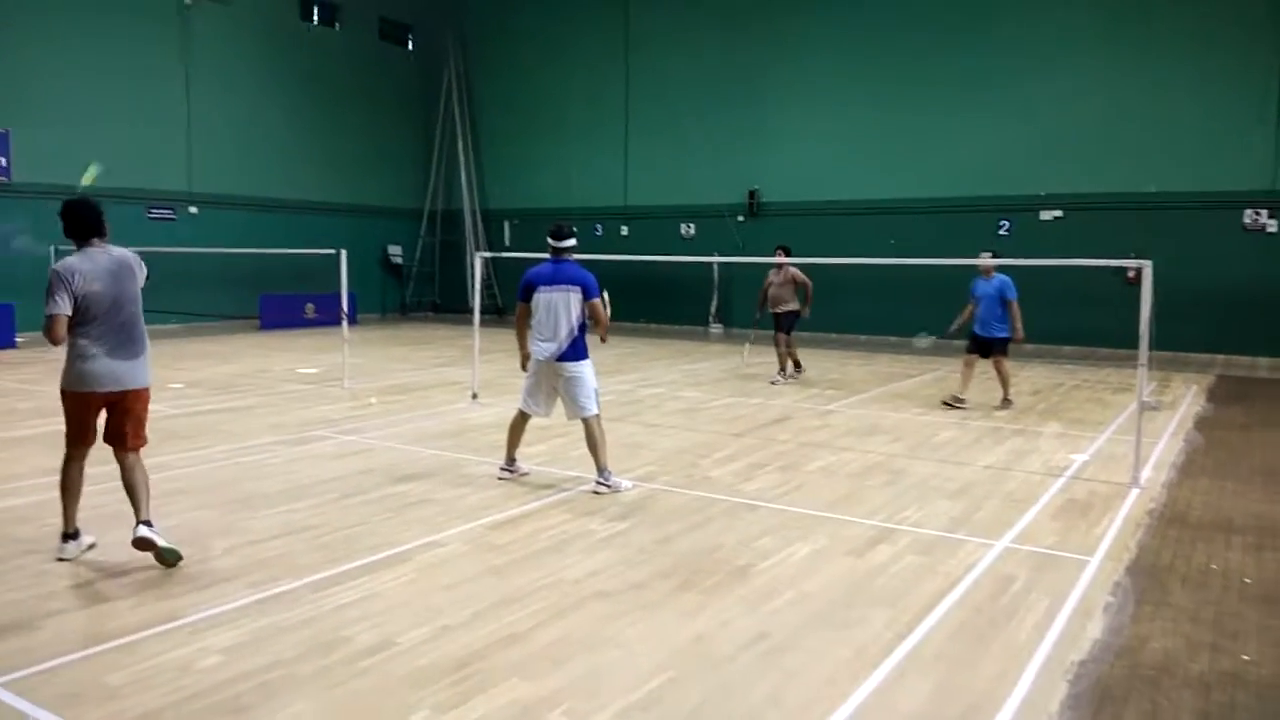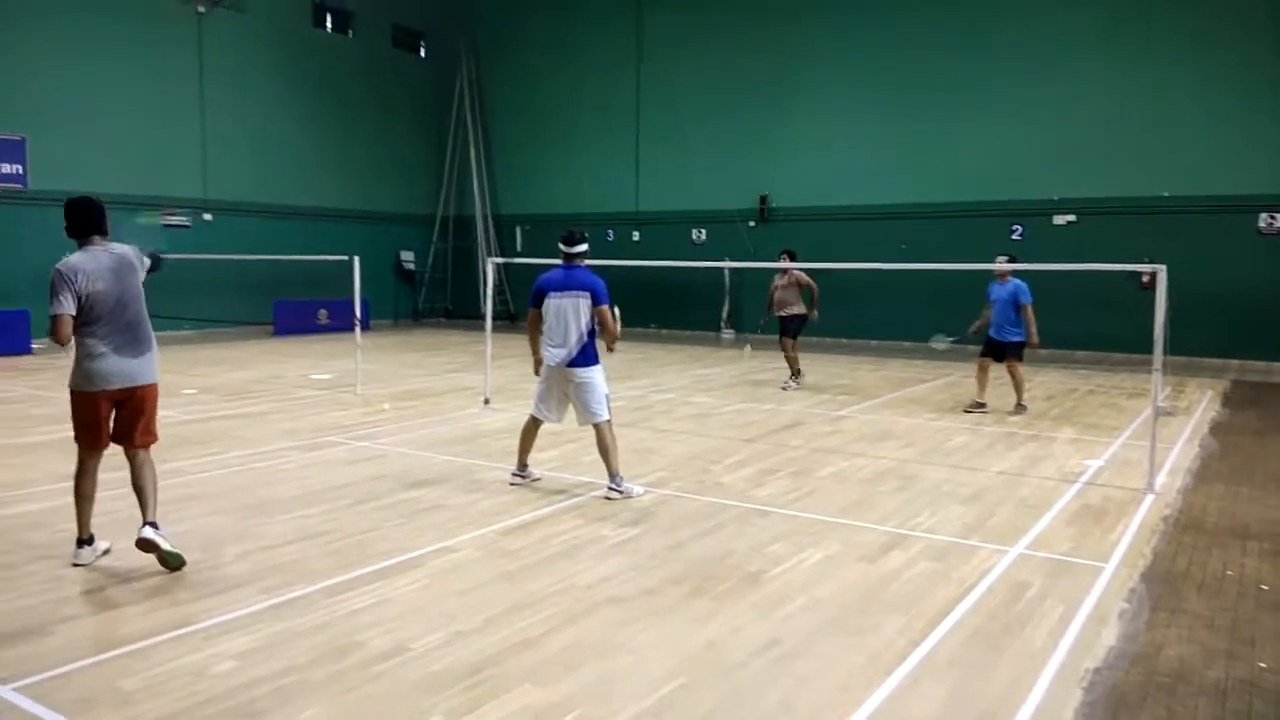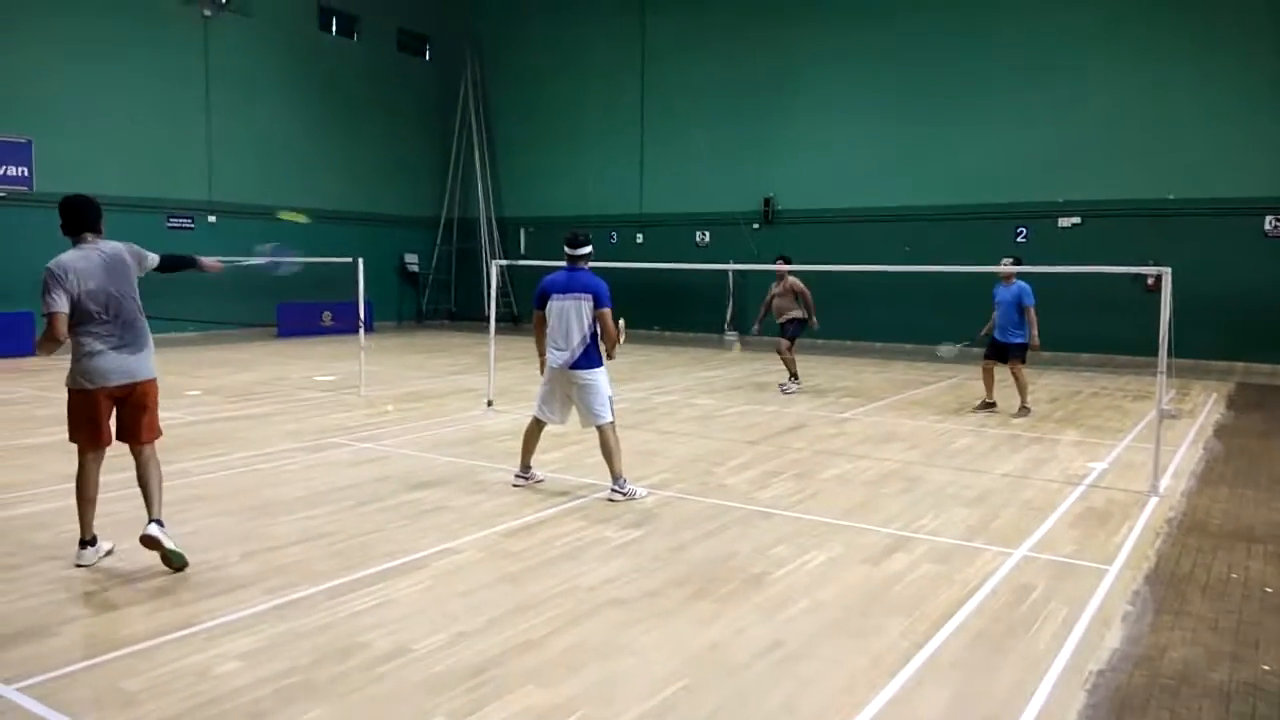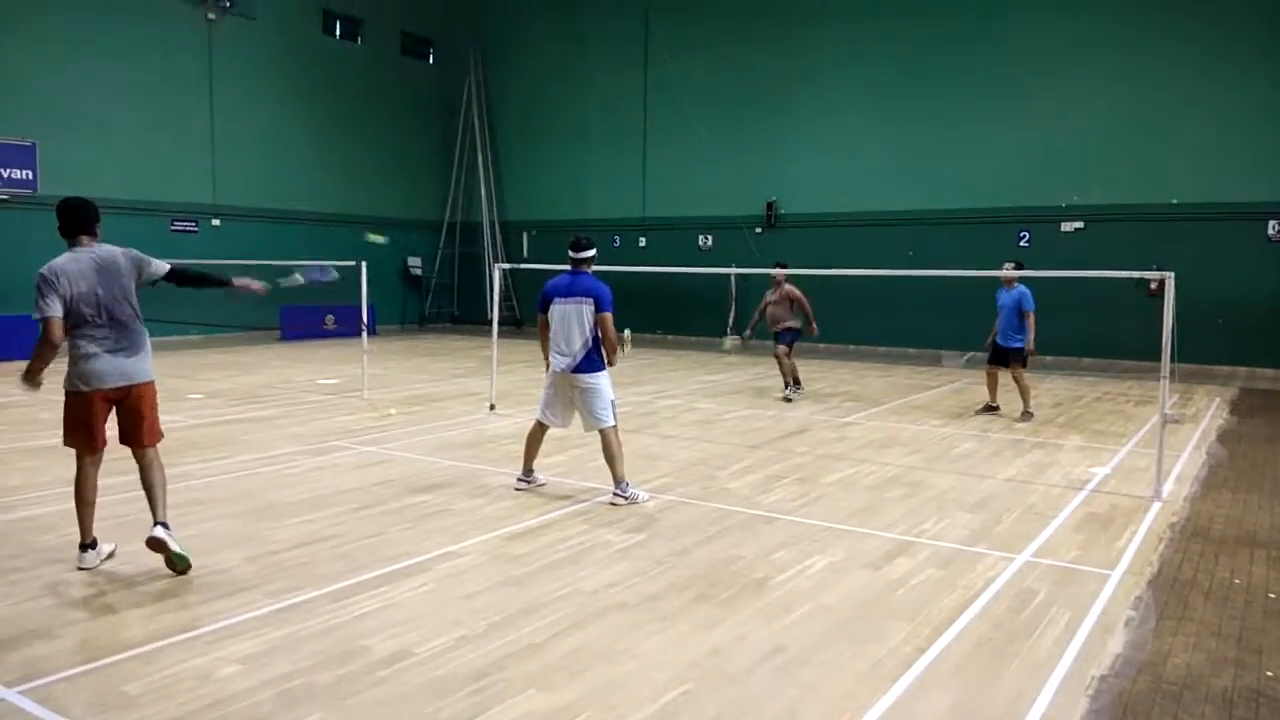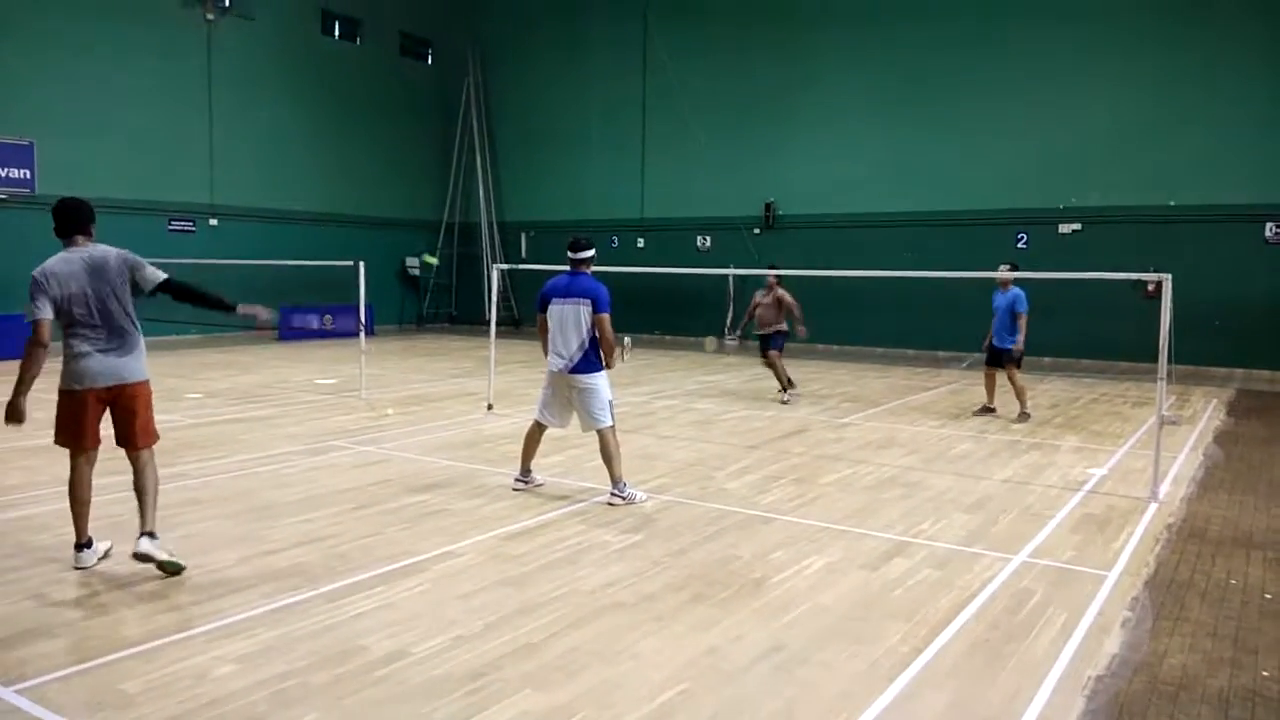
dt=0.1s
person 1, frame 1
left shoulder: (66, 270)
right shoulder: (130, 260)
left elbow: (56, 335)
left wrist: (77, 321)
left hip: (85, 377)
right hip: (132, 375)
left knee: (77, 452)
right knee: (129, 455)
left ankle: (70, 537)
right ankle: (144, 524)
person 1, frame 2
left shoulder: (68, 269)
right shoulder: (127, 255)
left elbow: (63, 334)
right elbow: (151, 264)
left wrist: (61, 326)
right wrist: (152, 258)
left hip: (94, 376)
right hip: (140, 373)
left knee: (89, 456)
right knee: (139, 452)
left ankle: (85, 543)
right ankle: (151, 526)
person 1, frame 3
left shoulder: (59, 268)
right shoulder: (124, 253)
left elbow: (57, 333)
right elbow: (165, 262)
left wrist: (43, 346)
right wrist: (200, 262)
left hip: (92, 374)
right hip: (138, 369)
left knee: (90, 456)
right knee: (144, 449)
left ankle: (87, 543)
right ankle: (155, 523)
person 1, frame 4
left shoulder: (52, 273)
right shoulder: (124, 258)
left elbow: (52, 337)
right elbow: (180, 276)
left wrist: (33, 373)
right wrist: (233, 282)
left hip: (89, 377)
right hip: (135, 372)
left knee: (88, 460)
right knee: (147, 454)
left ankle: (89, 547)
right ankle: (159, 526)
person 1, frame 5
left shoulder: (45, 274)
right shoulder: (119, 259)
left elbow: (41, 340)
right elbow: (175, 289)
left wrist: (19, 395)
right wrist: (234, 308)
left hip: (82, 376)
right hip: (130, 372)
left knee: (82, 460)
right knee: (141, 456)
left ankle: (84, 546)
right ankle: (148, 536)
person 2, frame 1
left shoulder: (532, 276)
right shoulder: (583, 277)
left elbow: (521, 318)
right elbow: (601, 319)
left wrist: (523, 349)
right wrist: (603, 332)
left hip: (540, 357)
right hip: (573, 359)
left knee: (524, 411)
right knee: (591, 417)
left ankle: (508, 464)
right ankle: (604, 477)
person 2, frame 2
left shoulder: (543, 281)
right shoulder: (593, 283)
left elbow: (533, 324)
right elbow: (608, 326)
left wrist: (536, 355)
right wrist: (611, 343)
left hip: (551, 362)
right hip: (584, 365)
left knee: (536, 417)
right knee: (602, 422)
left ankle: (520, 470)
right ankle: (616, 483)
person 2, frame 3
left shoulder: (547, 283)
right shoulder: (596, 285)
left elbow: (538, 326)
right elbow: (608, 330)
left wrist: (542, 355)
right wrist: (611, 349)
left hip: (555, 364)
right hip: (587, 367)
left knee: (539, 419)
right knee: (605, 425)
left ankle: (523, 472)
right ankle: (619, 485)
person 2, frame 4
left shoulder: (551, 287)
right shoulder: (598, 289)
left elbow: (543, 328)
right elbow: (608, 333)
right wrist: (611, 356)
left hip: (558, 368)
right hip: (590, 370)
left knee: (541, 422)
right knee: (608, 428)
left ankle: (526, 475)
right ankle: (621, 489)
person 2, frame 5
left shoulder: (550, 287)
right shoulder: (596, 289)
left elbow: (542, 328)
right elbow: (605, 334)
right wrist: (609, 358)
left hip: (557, 368)
right hip: (588, 371)
left knee: (539, 422)
right knee: (606, 428)
left ankle: (523, 475)
right ankle: (618, 489)
